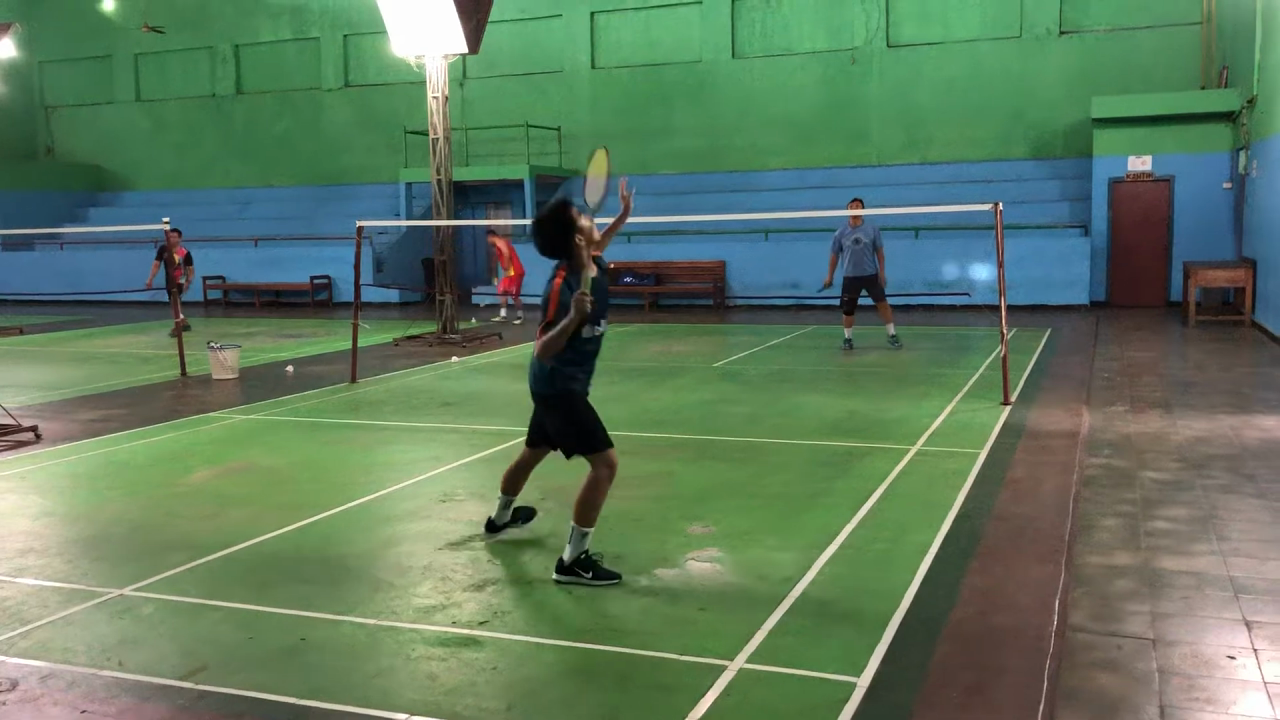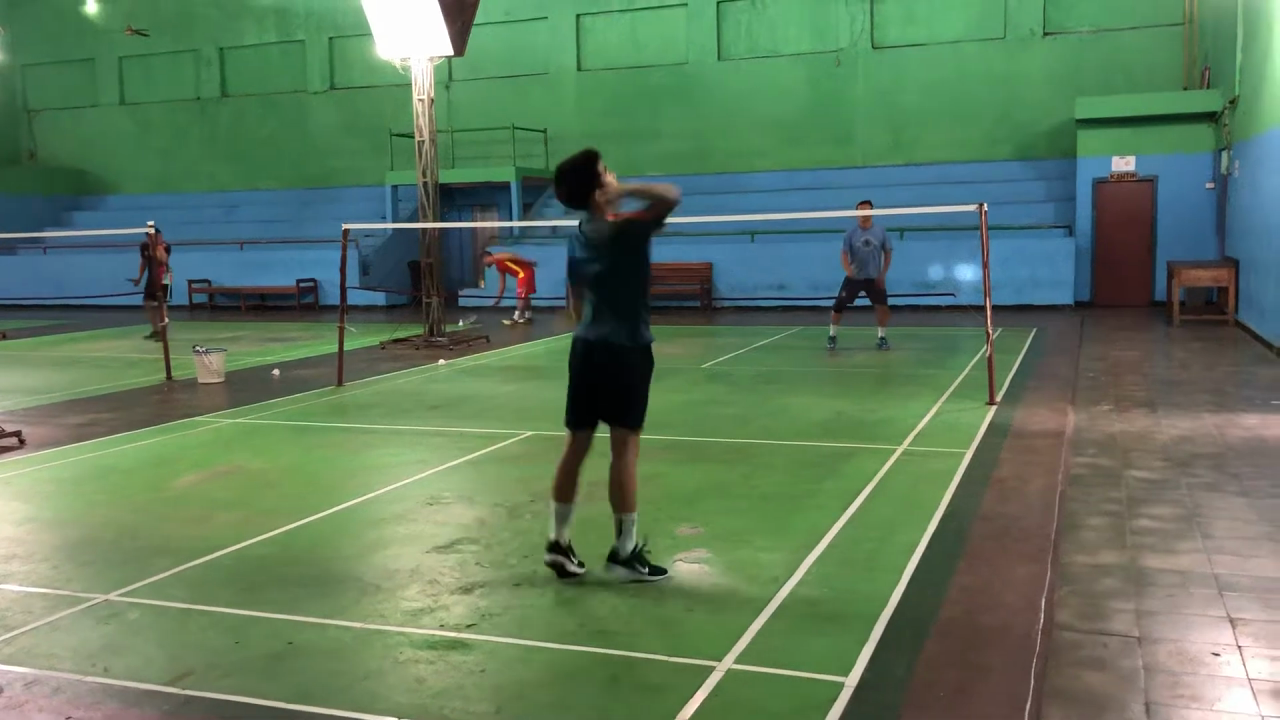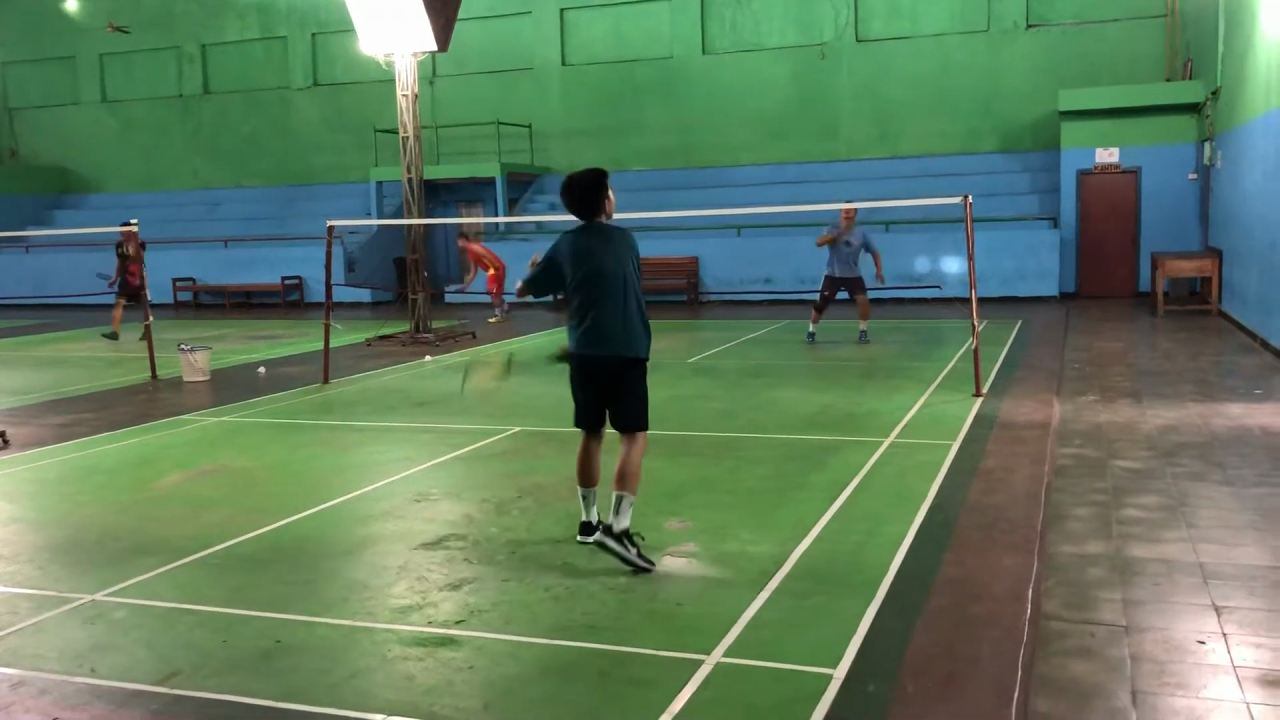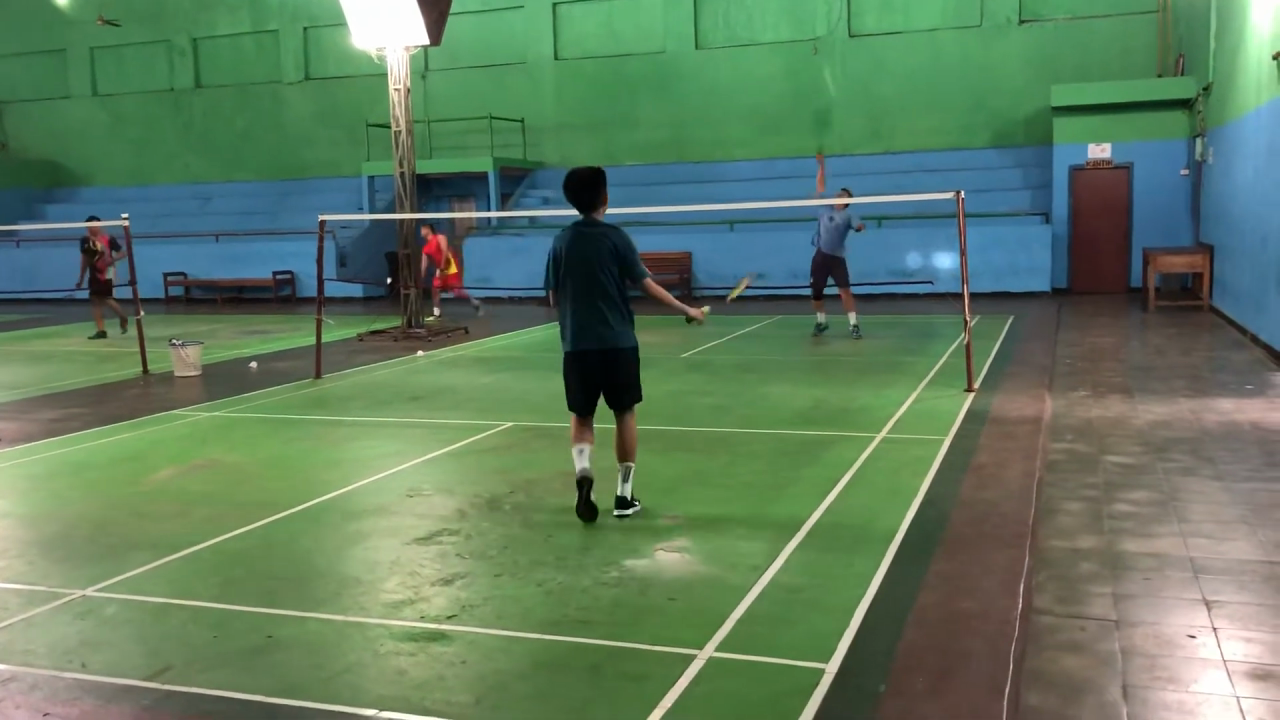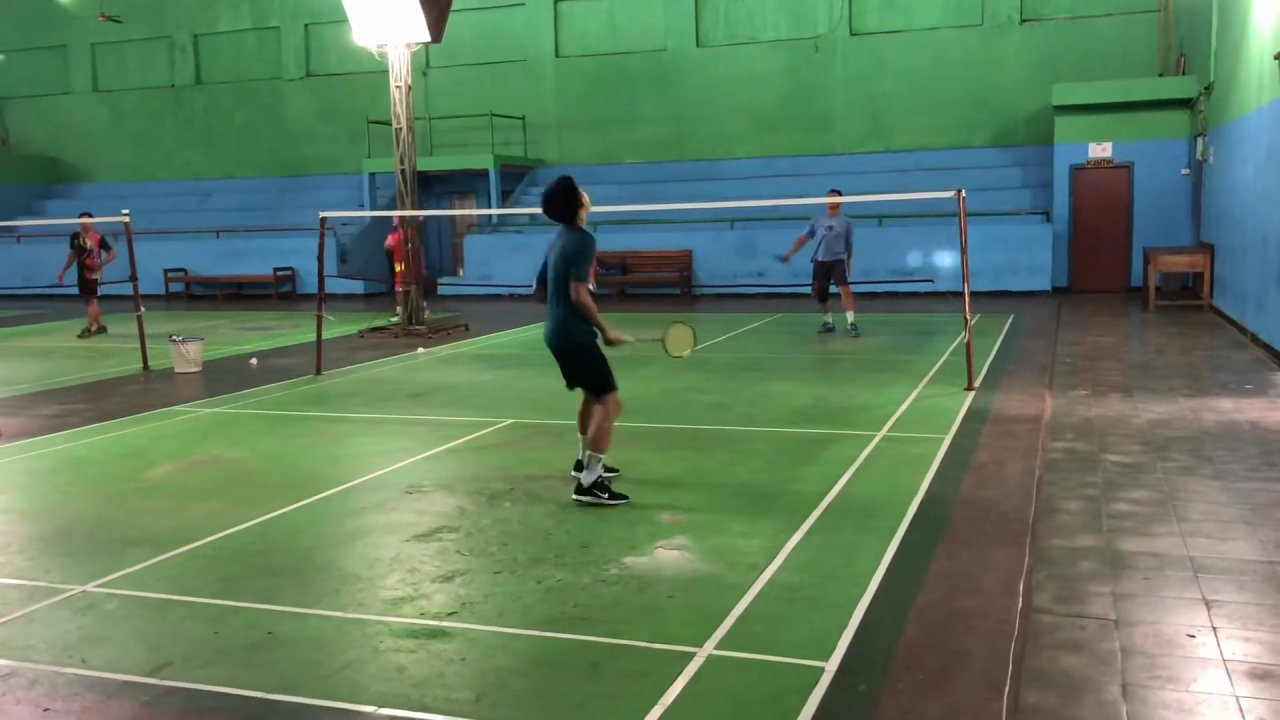
dt=0.5s
person 1, frame 1
left shoulder: (593, 267)
right shoulder: (562, 286)
right elbow: (544, 352)
left wrist: (622, 216)
right wrist: (574, 319)
left hip: (559, 385)
right hip: (561, 388)
left knee: (534, 452)
right knee: (605, 462)
left ankle: (500, 518)
right ankle: (573, 560)
person 1, frame 2
left shoulder: (580, 242)
right shoulder: (616, 232)
right elbow: (669, 198)
right wrist: (628, 192)
left hip: (587, 346)
right hip: (623, 351)
left knee: (578, 443)
right knee: (625, 444)
left ankle: (559, 543)
right ankle: (626, 551)
person 1, frame 3
left shoulder: (564, 246)
right shoulder: (625, 239)
left elbow: (525, 291)
left wrist: (534, 271)
left hip: (584, 354)
right hip: (626, 353)
left knee: (590, 435)
right knee: (634, 439)
left ankle: (589, 521)
right ankle: (618, 527)
person 1, frame 4
left shoulder: (562, 241)
right shoulder: (615, 238)
left elbow: (554, 298)
right elbow: (646, 286)
right wrist: (688, 311)
left hip: (577, 345)
right hip: (618, 342)
left knee: (581, 419)
right knee: (624, 416)
left ankle: (583, 472)
right ankle: (625, 494)
person 1, frame 5
left shoulder: (558, 241)
right shoulder: (582, 241)
left elbow: (540, 290)
right elbow: (579, 294)
right wrist: (604, 329)
left hip: (557, 334)
right hip: (575, 335)
left knee: (593, 392)
right knee: (609, 402)
left ankle: (587, 462)
right ankle: (589, 482)
